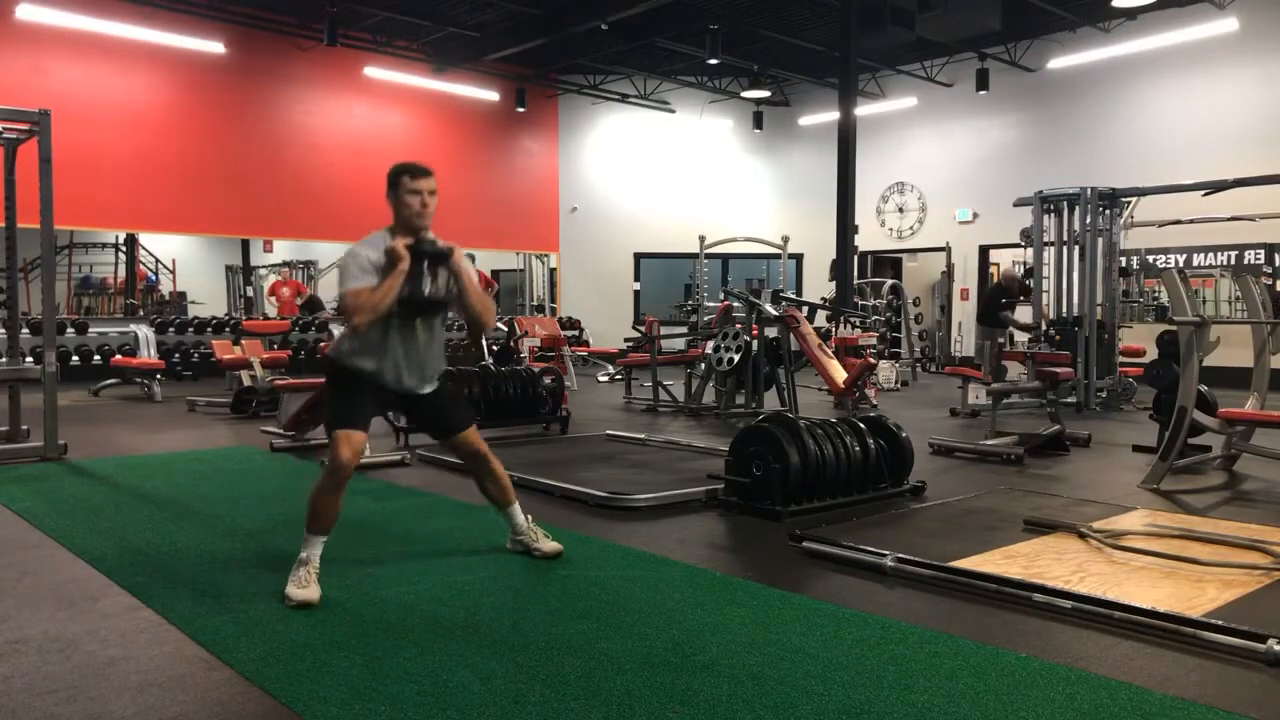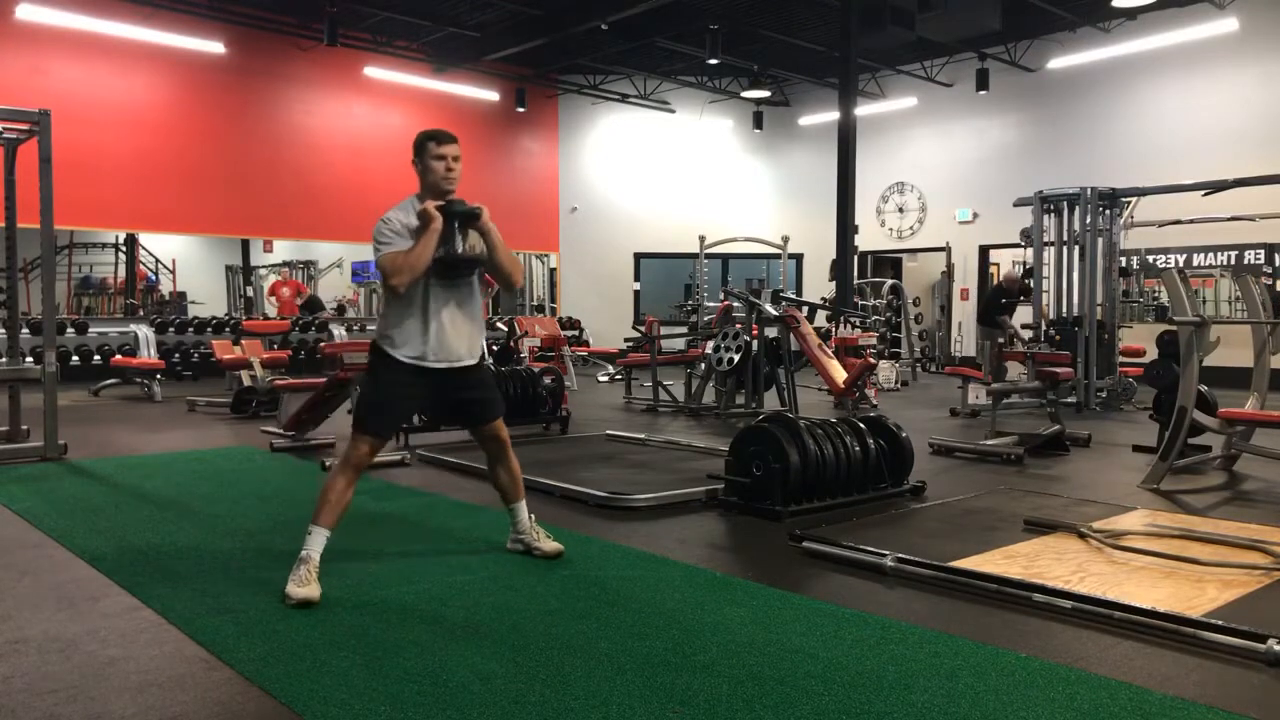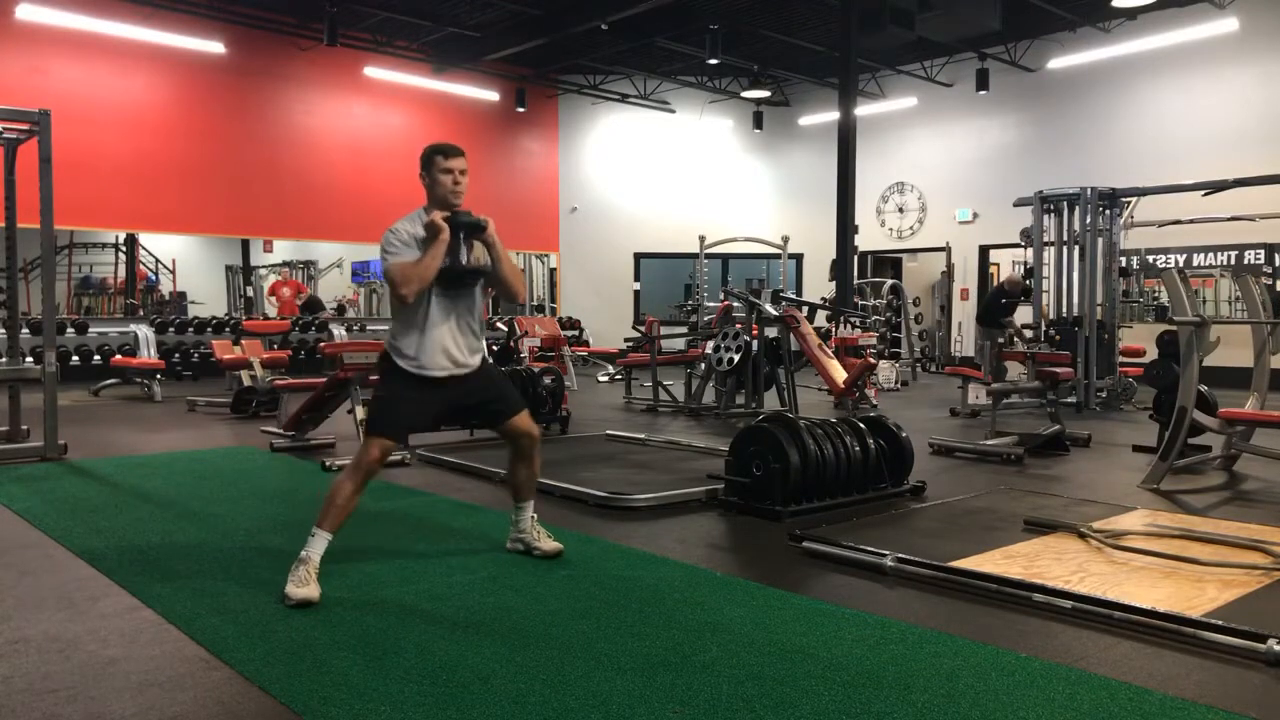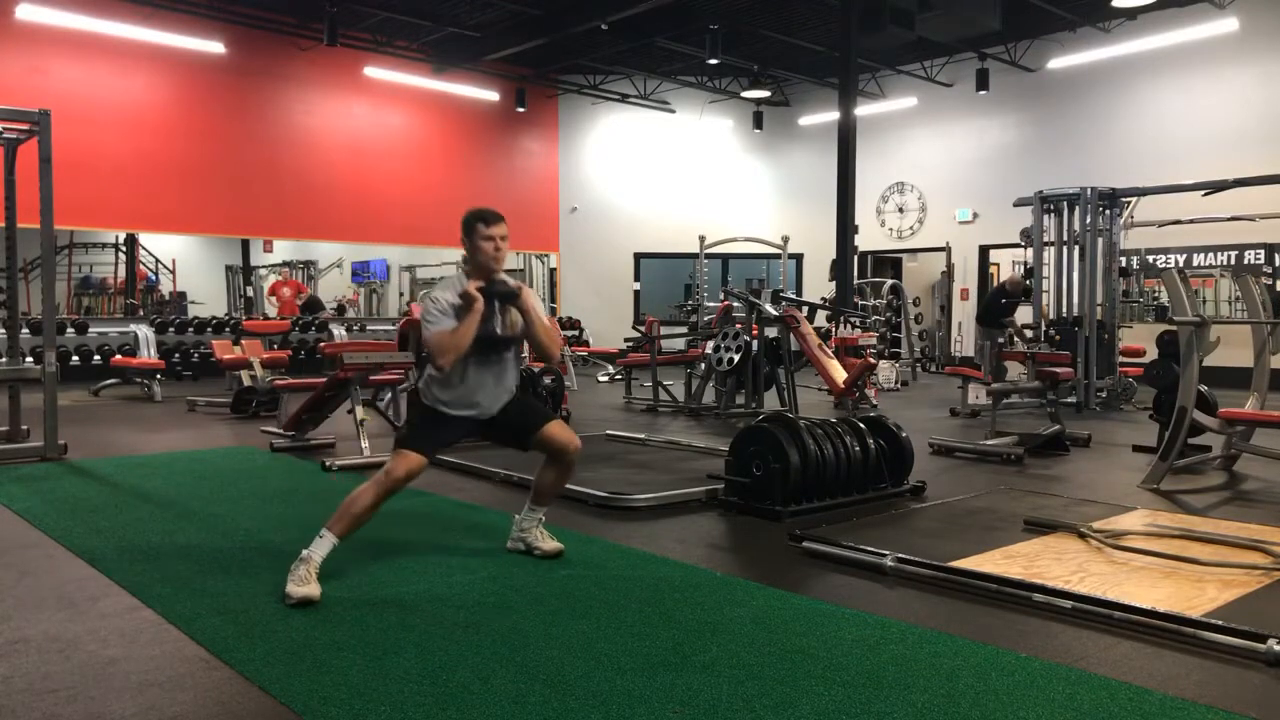
dt=0.4s
person 1, frame 1
left shoulder: (447, 255)
right shoulder: (364, 255)
left elbow: (485, 320)
right elbow: (358, 319)
left wrist: (458, 271)
right wrist: (399, 269)
left hip: (424, 376)
right hip: (363, 371)
left knee: (477, 451)
right knee: (343, 458)
left ankle: (521, 530)
right ankle: (307, 561)
person 1, frame 2
left shoulder: (474, 221)
right shoulder: (396, 221)
left elbow: (514, 281)
right elbow: (397, 280)
left wrist: (488, 231)
right wrist: (432, 229)
left hip: (463, 359)
right hip: (403, 360)
left knee: (499, 441)
right knee: (358, 455)
left ankle: (522, 530)
right ankle: (309, 558)
person 1, frame 3
left shoulder: (479, 232)
right shoulder: (404, 233)
left elbow: (517, 295)
right elbow: (405, 291)
left wrist: (491, 242)
right wrist: (438, 240)
left hip: (469, 367)
right hip: (412, 370)
left knee: (526, 435)
right knee: (368, 459)
left ankle: (523, 529)
right ankle: (308, 560)
person 1, frame 4
left shoulder: (521, 294)
right shoulder: (444, 297)
left elbow: (553, 355)
right elbow: (443, 361)
left wrist: (526, 310)
right wrist: (474, 311)
left hip: (501, 402)
right hip: (444, 406)
left knee: (568, 447)
right knee: (395, 474)
left ankle: (526, 529)
right ankle: (310, 560)
